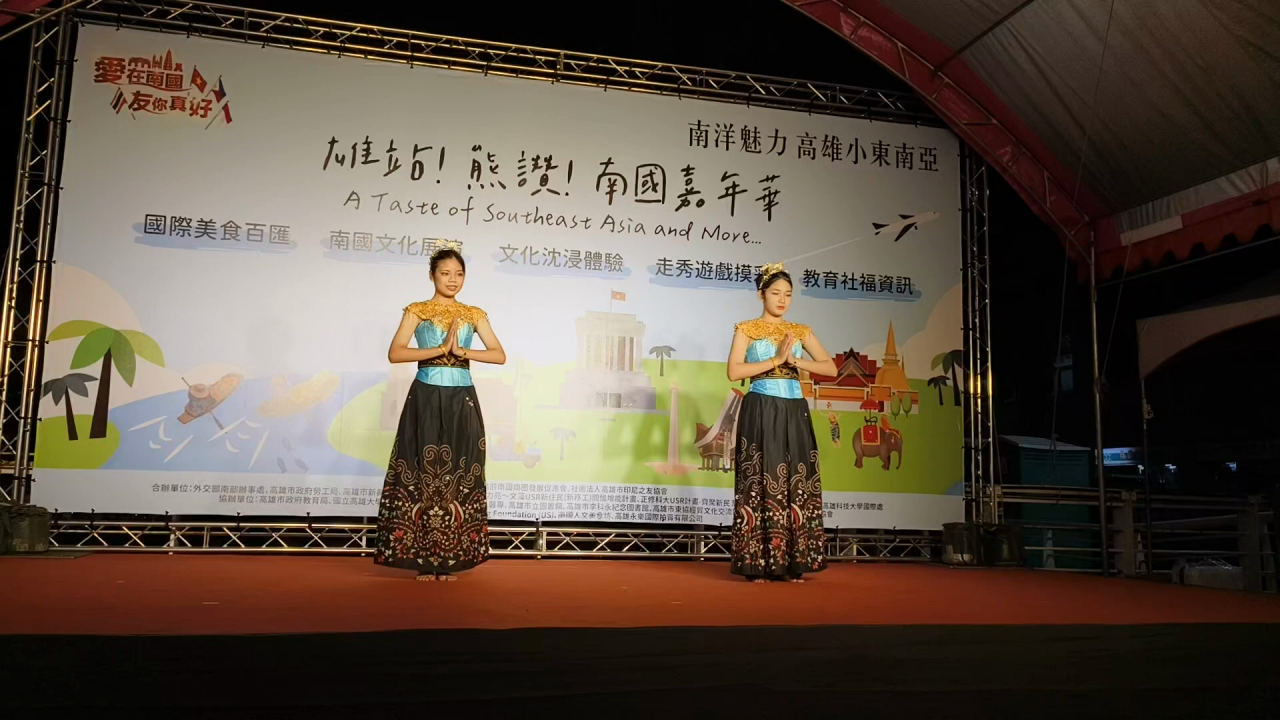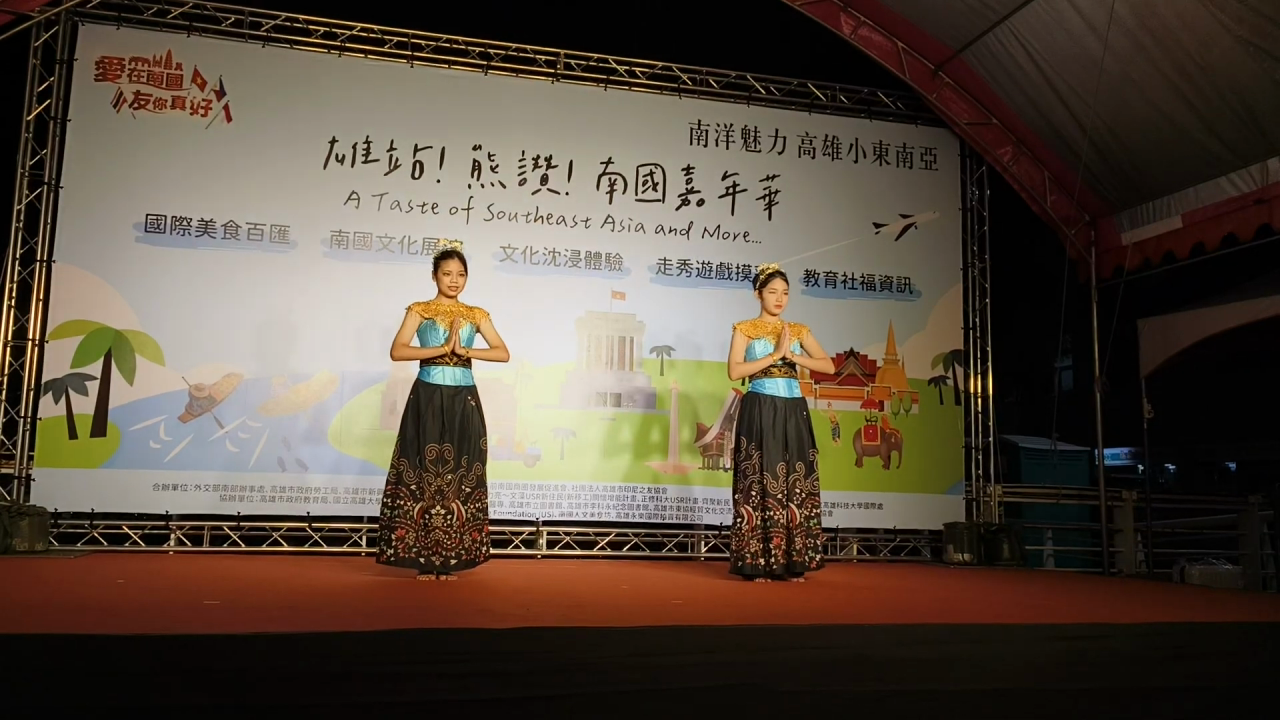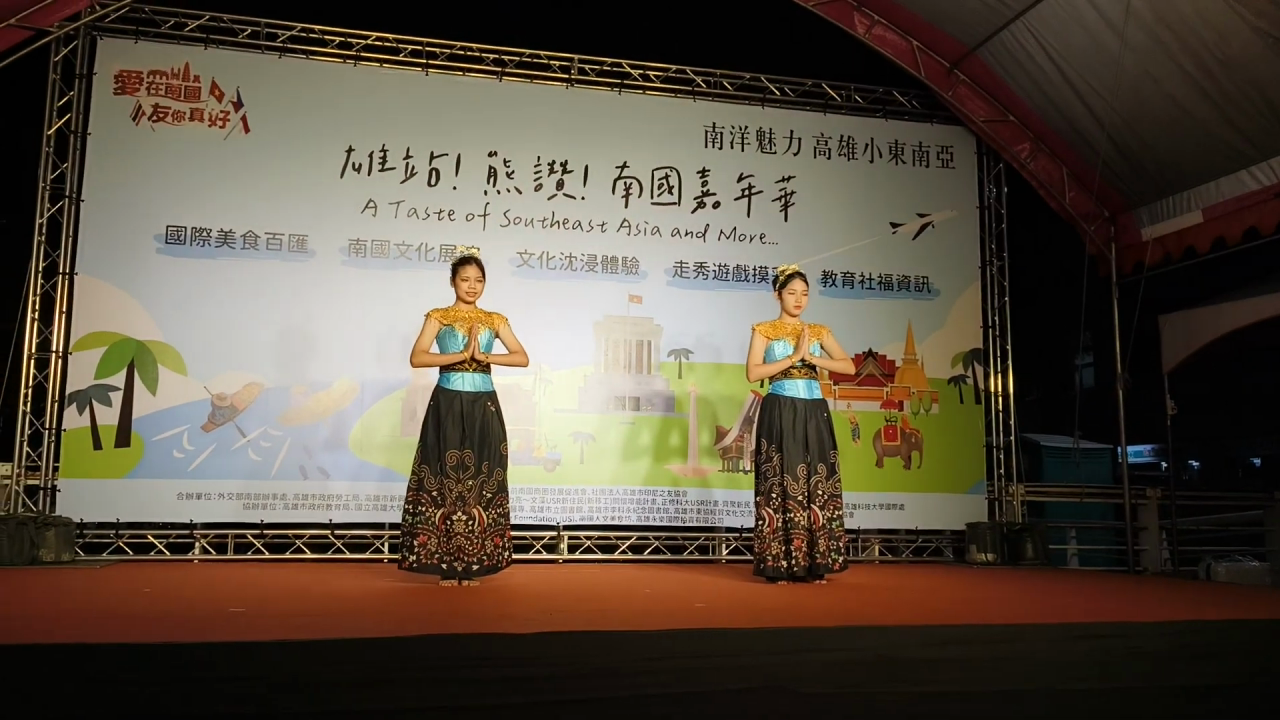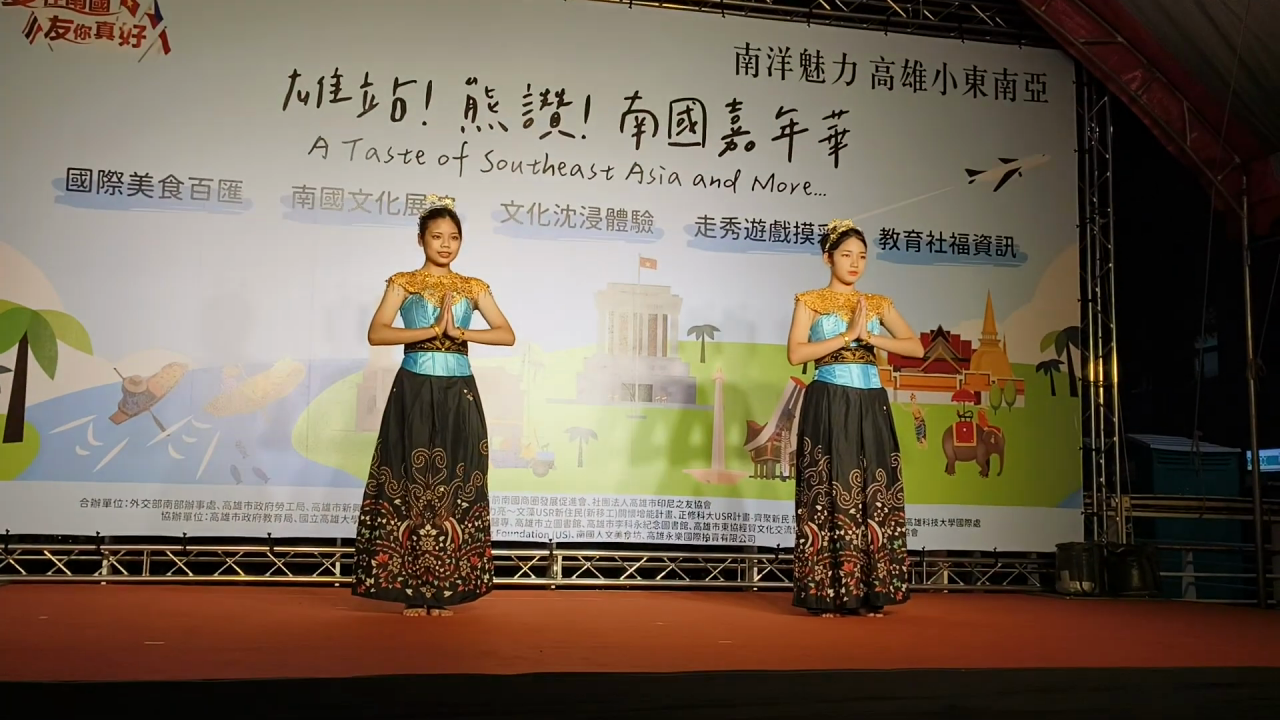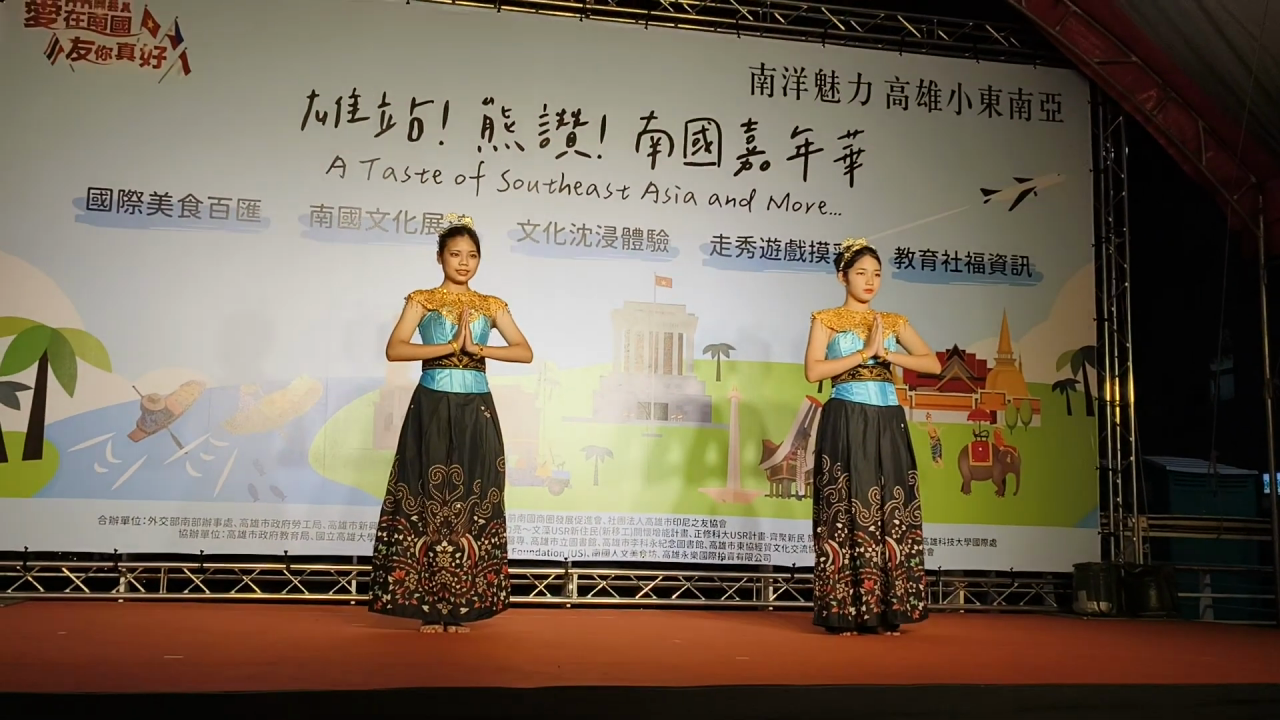
dt=1s
person 1, frame 1
left shoulder: (473, 314)
right shoulder: (417, 311)
left elbow: (499, 355)
right elbow: (395, 353)
left wrist: (462, 351)
right wrist: (440, 349)
left hip: (461, 401)
right hip: (426, 399)
left knee: (457, 476)
right knee: (423, 473)
left ankle: (448, 561)
right ankle: (424, 561)
person 1, frame 2
left shoulder: (476, 315)
right shoulder: (419, 311)
left elbow: (503, 354)
right elbow: (397, 351)
left wrist: (464, 350)
right wrist: (443, 348)
left hip: (463, 400)
right hip: (428, 398)
left knee: (459, 476)
right knee: (424, 474)
left ankle: (449, 561)
right ankle: (425, 561)
person 1, frame 3
left shoulder: (494, 321)
right shoulder: (438, 317)
left elbow: (522, 358)
right elbow: (416, 358)
left wrist: (483, 356)
right wrist: (462, 355)
left hip: (483, 406)
right hip: (448, 404)
left knee: (480, 482)
right knee: (445, 479)
left ankle: (472, 567)
right ankle: (446, 567)
person 1, frame 4
left shoulder: (472, 288)
right shoulder: (402, 283)
left elbow: (507, 335)
right elbow: (376, 334)
left wrist: (459, 332)
right wrist: (432, 330)
left hip: (458, 393)
right hip: (414, 390)
left knee: (455, 486)
right knee: (411, 484)
left ankle: (442, 592)
right ankle: (412, 592)
person 1, frame 5
left shoulder: (490, 306)
right shoulder: (421, 300)
left elbow: (525, 352)
right elbow: (393, 349)
left wrist: (477, 348)
right wrist: (449, 346)
left hip: (475, 411)
right hip: (431, 408)
left knee: (471, 502)
right knee: (427, 500)
left ankle: (459, 609)
right ankle: (429, 609)
person 2, frame 1
left shoulder: (800, 331)
right shoulder: (747, 329)
left elbow: (831, 368)
right elbow: (733, 372)
left wrist: (795, 361)
right wrist: (775, 360)
left hip: (794, 413)
right hip: (761, 412)
left knee: (796, 483)
right knee: (761, 482)
left ankle: (792, 564)
right ankle: (758, 564)
person 2, frame 2
left shoulder: (798, 331)
right shoulder: (744, 329)
left elbow: (828, 366)
right elbow: (734, 371)
left wrist: (791, 355)
right wrist: (775, 355)
left hip: (793, 411)
right hip: (759, 411)
left knee: (795, 483)
right knee: (760, 481)
left ankle: (792, 563)
right ankle: (758, 564)
person 2, frame 3
left shoulder: (819, 332)
right shoulder: (764, 331)
left elbow: (849, 366)
right elbow: (753, 373)
left wrist: (811, 357)
right wrist: (794, 357)
left hip: (814, 413)
right hip: (780, 413)
left knee: (817, 484)
right knee: (781, 483)
left ankle: (815, 565)
right ankle: (780, 566)
person 2, frame 4
left shoulder: (878, 304)
right shoulder: (810, 301)
left elbow: (916, 348)
right elbow: (795, 353)
left wrist: (868, 336)
right wrist: (847, 335)
left hip: (871, 404)
right hip: (828, 403)
left knee: (874, 492)
right knee: (829, 492)
left ankle: (869, 594)
right ankle: (827, 594)
person 2, frame 5
left shoulder: (894, 322)
right shoulder: (826, 320)
left elbow: (933, 364)
right elbow: (813, 370)
left wrist: (886, 354)
right wrist: (865, 352)
left hip: (888, 423)
right hip: (846, 422)
left knee: (891, 510)
right knee: (847, 510)
left ankle: (885, 613)
right ankle: (844, 613)
